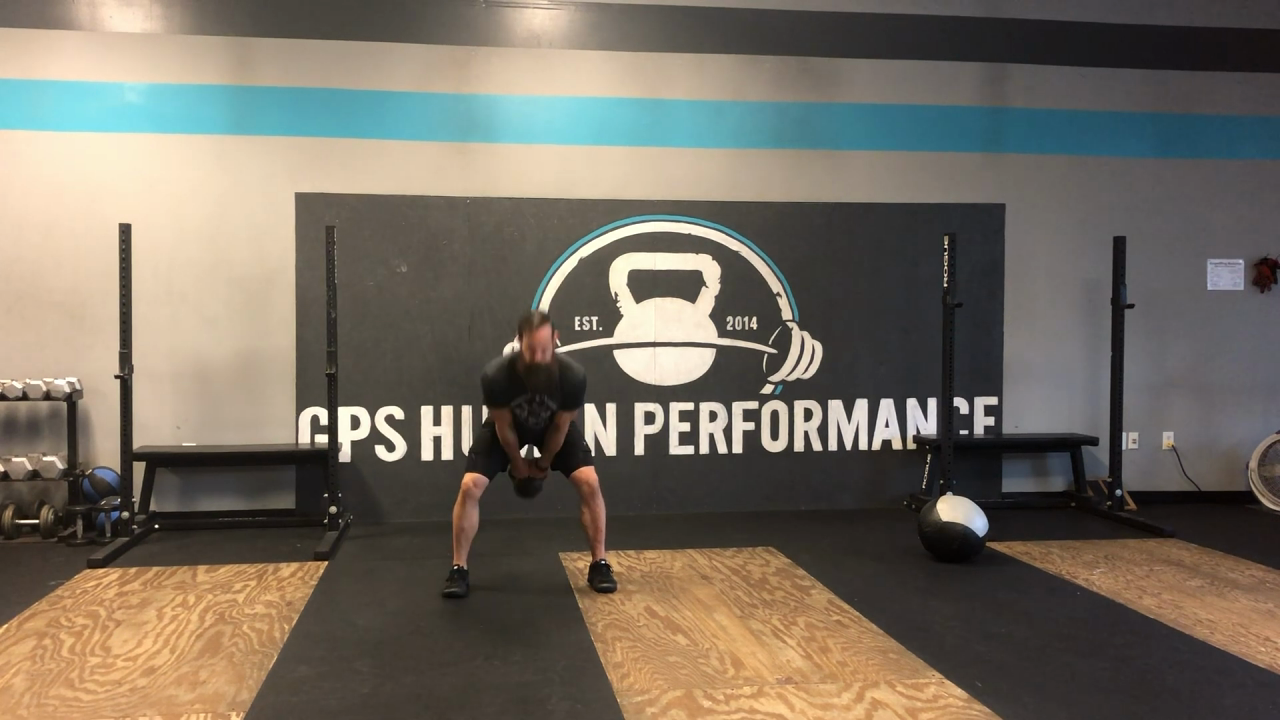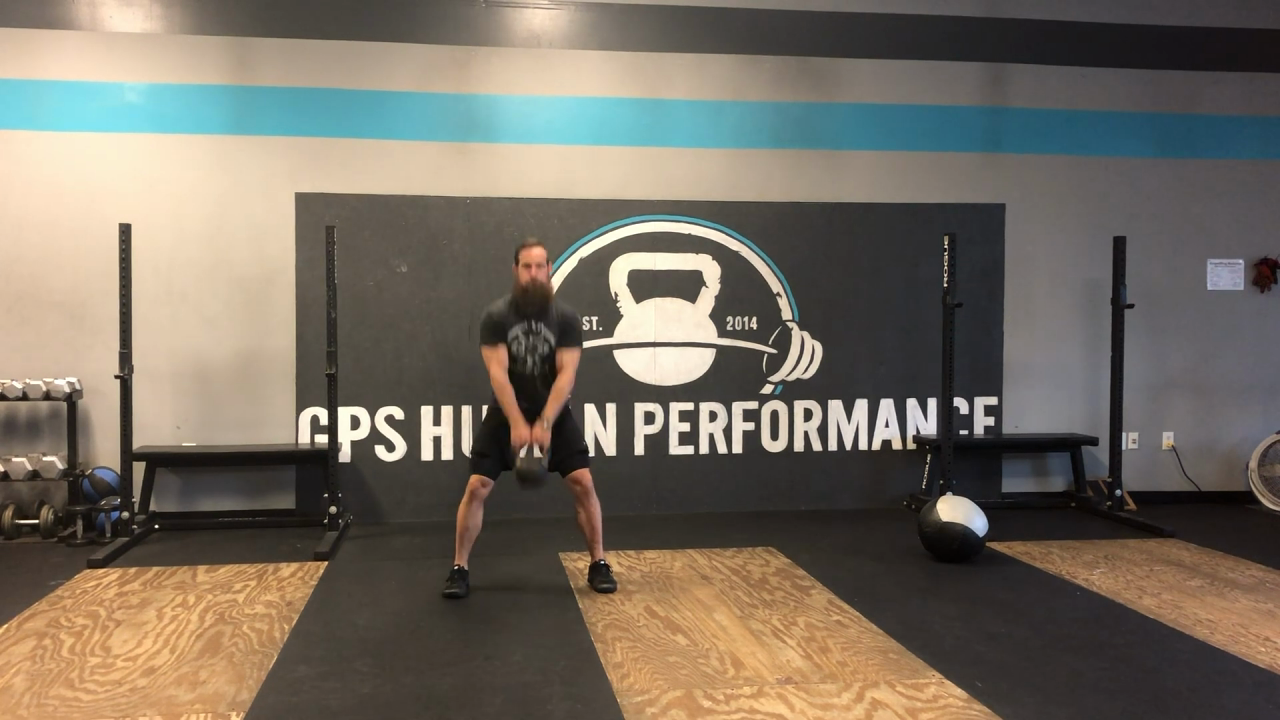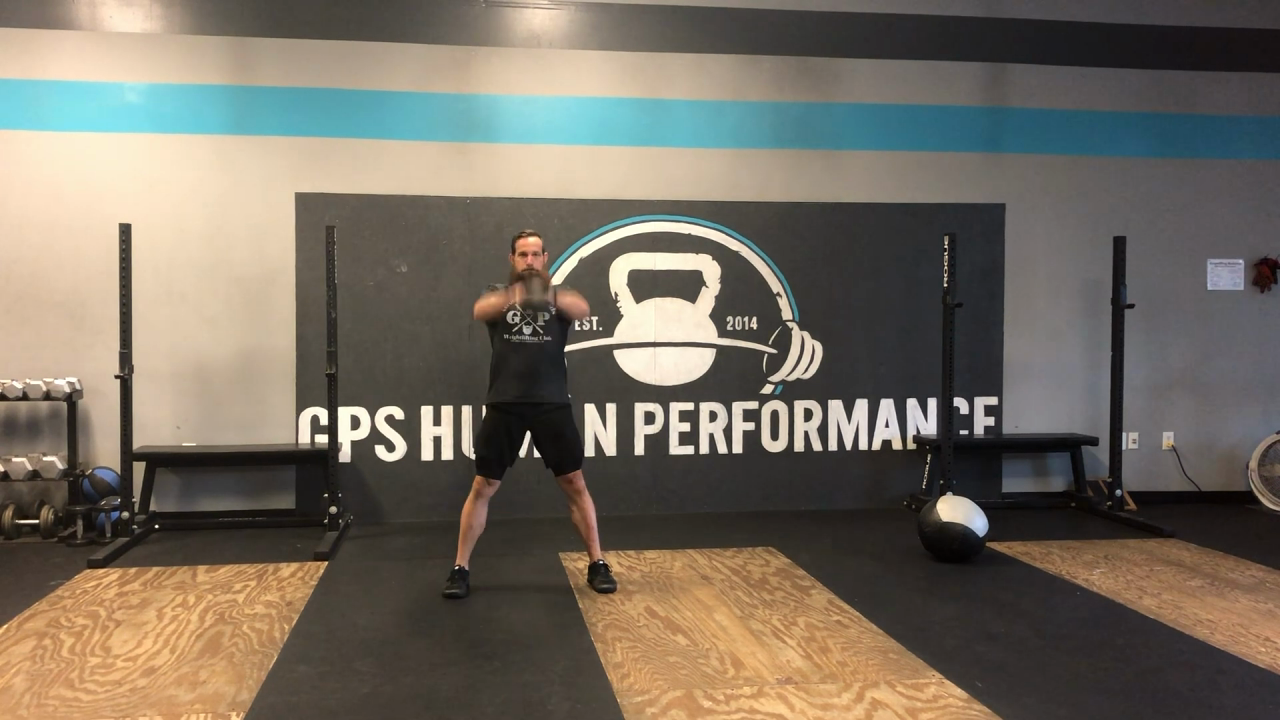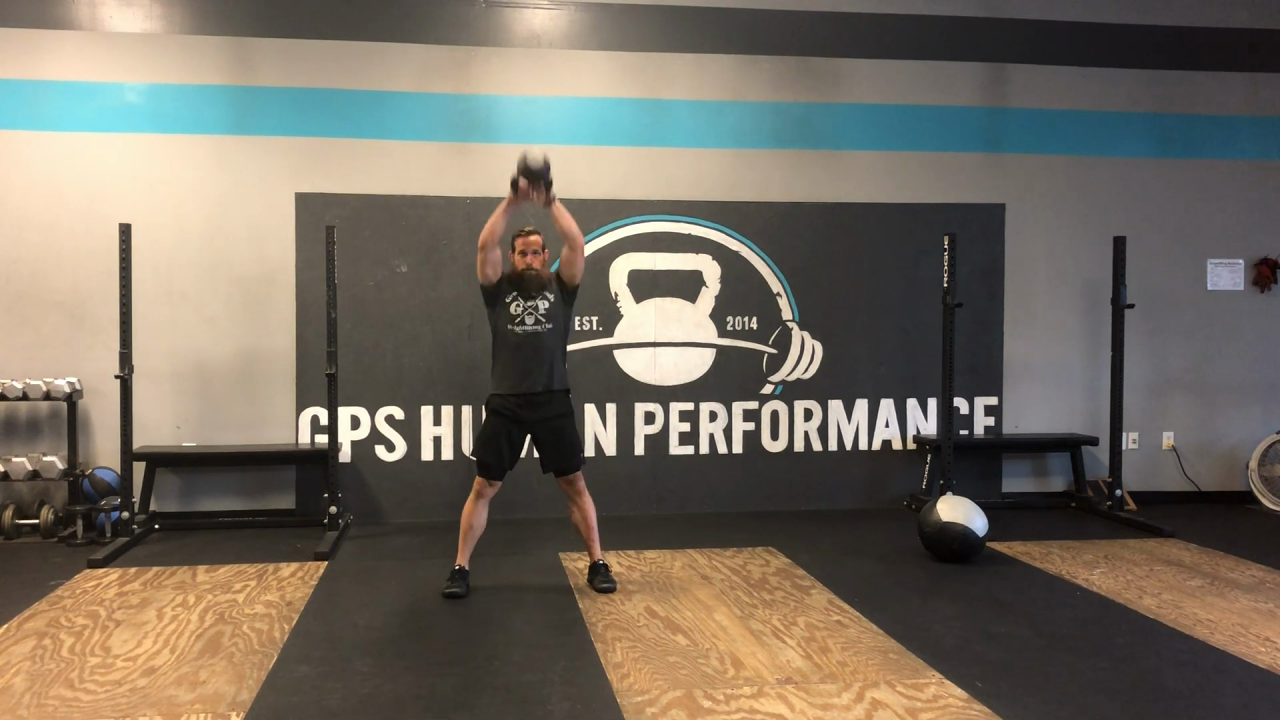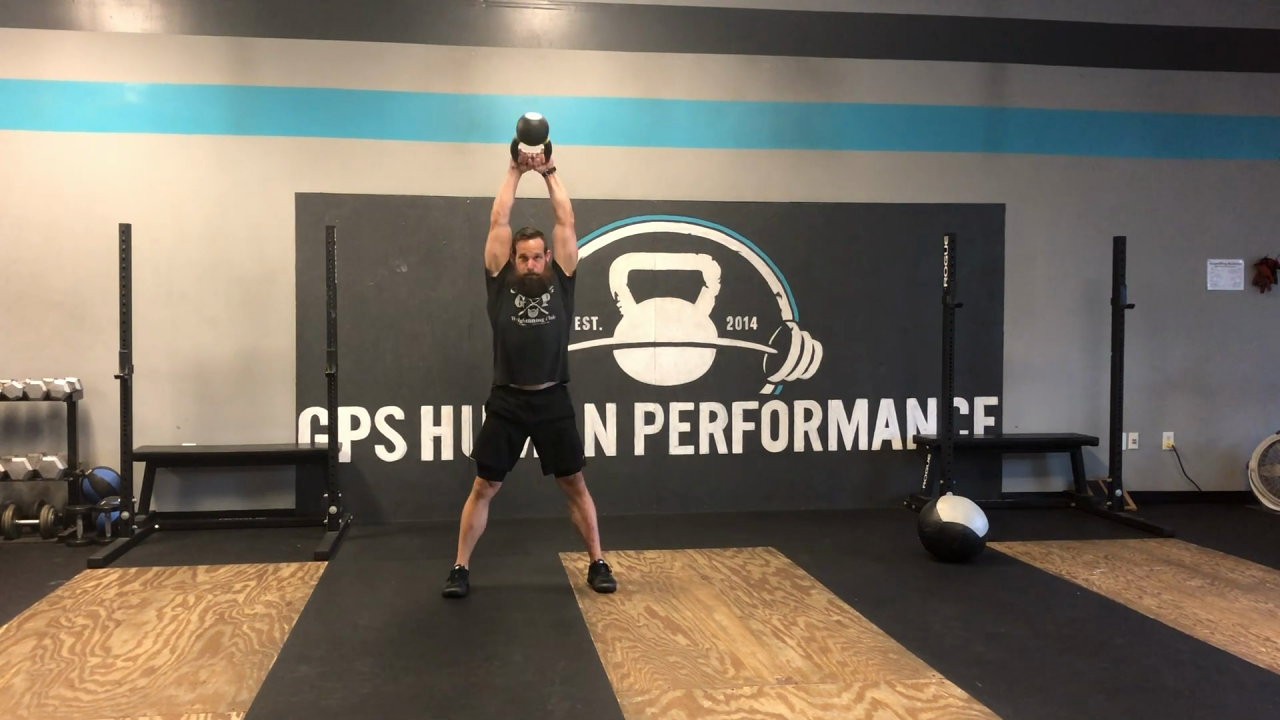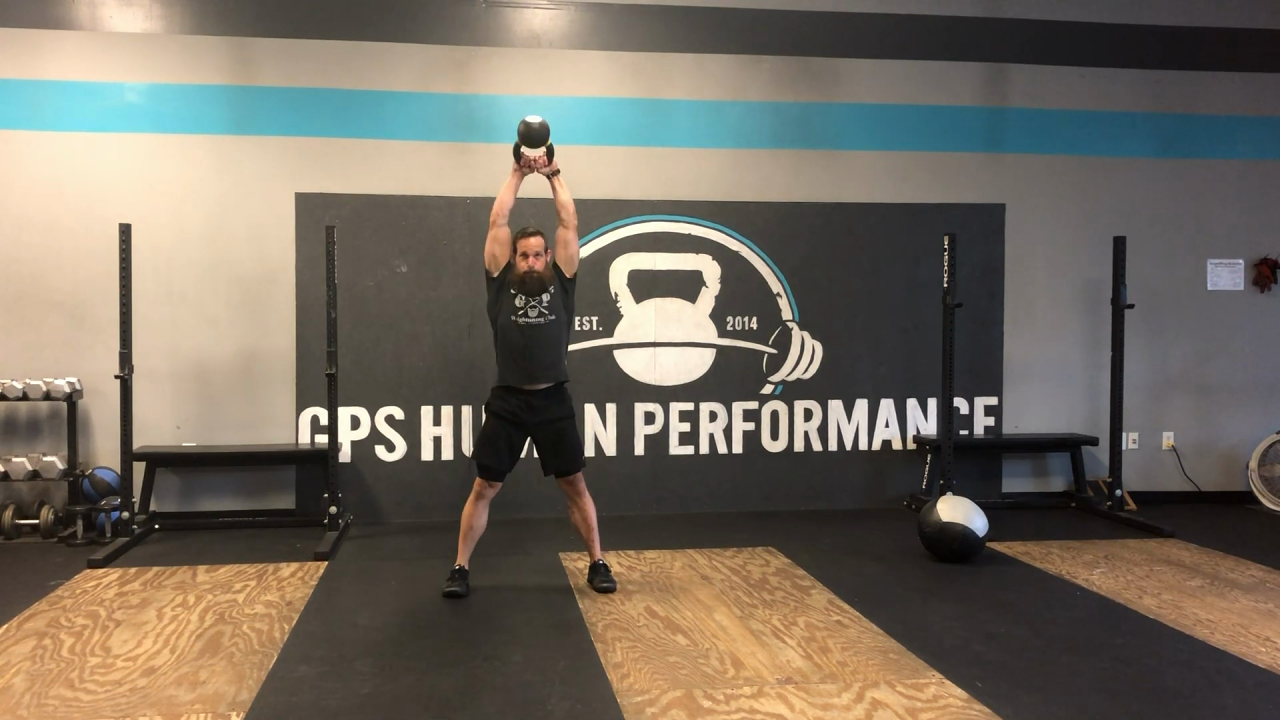
dt=0.2s
person 1, frame 1
left shoulder: (572, 375)
right shoulder: (496, 375)
left elbow: (560, 428)
right elbow: (505, 428)
left wrist: (544, 464)
right wrist: (517, 463)
left hip: (553, 427)
right hip: (505, 426)
left knee: (589, 483)
right knee: (470, 486)
left ankle: (599, 564)
right ankle: (459, 569)
person 1, frame 2
left shoulder: (565, 317)
right shoulder: (496, 315)
left elbow: (566, 375)
right elbow: (498, 373)
left wrist: (545, 424)
right wrist: (517, 423)
left hip: (554, 411)
right hip: (506, 411)
left knee: (583, 483)
right knee: (477, 487)
left ankle: (598, 564)
right ankle: (460, 568)
person 1, frame 3
left shoulder: (559, 296)
right shoulder: (499, 295)
left elbow: (582, 309)
right elbow: (480, 310)
left wrist: (553, 296)
right wrist: (511, 295)
left hip: (552, 404)
right hip: (504, 405)
left knee: (575, 484)
right knee: (483, 487)
left ankle: (597, 564)
right ankle: (460, 569)
person 1, frame 4
left shoulder: (561, 287)
right shoulder: (499, 288)
left elbow: (576, 244)
right elbow: (485, 245)
left wrist: (550, 202)
right wrist: (512, 200)
left hip: (553, 403)
right hip: (506, 404)
left knee: (575, 485)
right knee: (484, 487)
left ankle: (597, 563)
right ankle: (460, 568)
person 1, frame 5
left shoulder: (561, 282)
right shoulder: (501, 283)
left elbow: (565, 222)
right elbow: (498, 223)
left wrist: (549, 173)
right wrist: (515, 170)
left hip: (553, 403)
right hip: (506, 403)
left knee: (574, 485)
right knee: (484, 488)
left ankle: (598, 564)
right ankle: (460, 568)
person 1, frame 6
left shoulder: (561, 283)
right shoulder: (501, 283)
left elbow: (569, 224)
right elbow: (497, 223)
left wrist: (553, 174)
right wrist: (517, 173)
left hip: (553, 403)
right hip: (507, 403)
left knee: (574, 486)
right knee: (484, 489)
left ankle: (597, 564)
right ankle: (460, 568)
